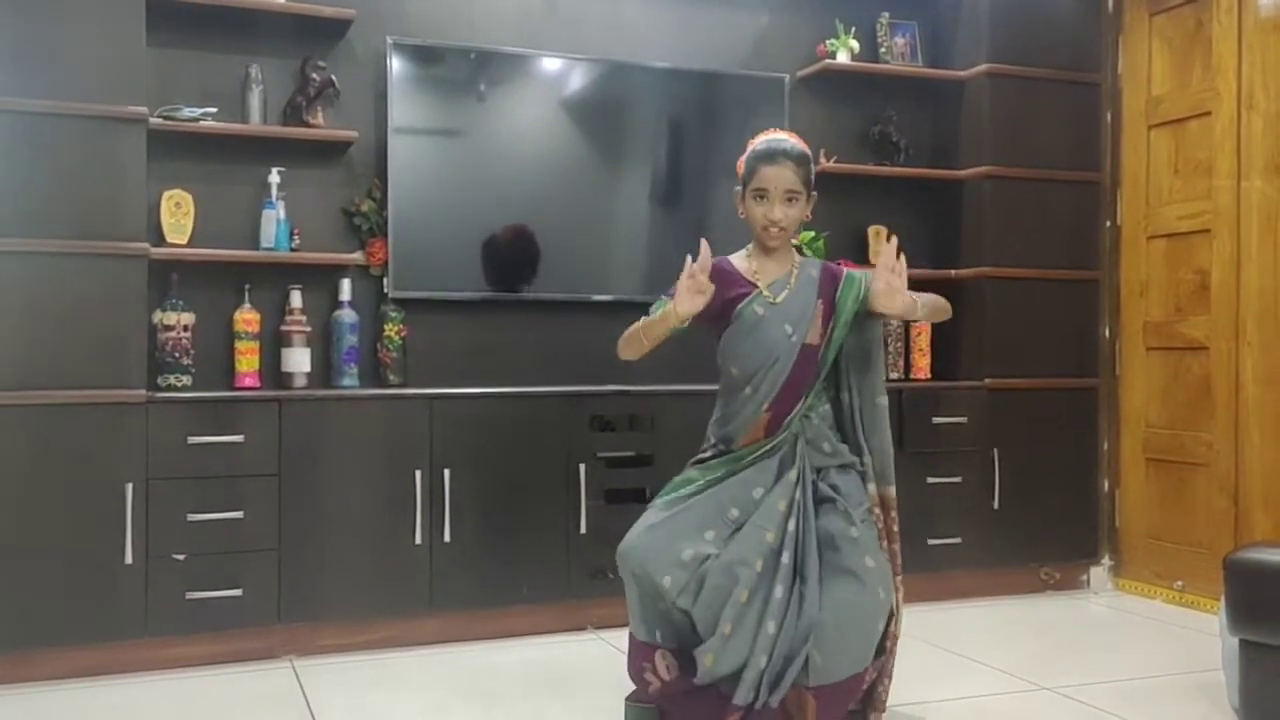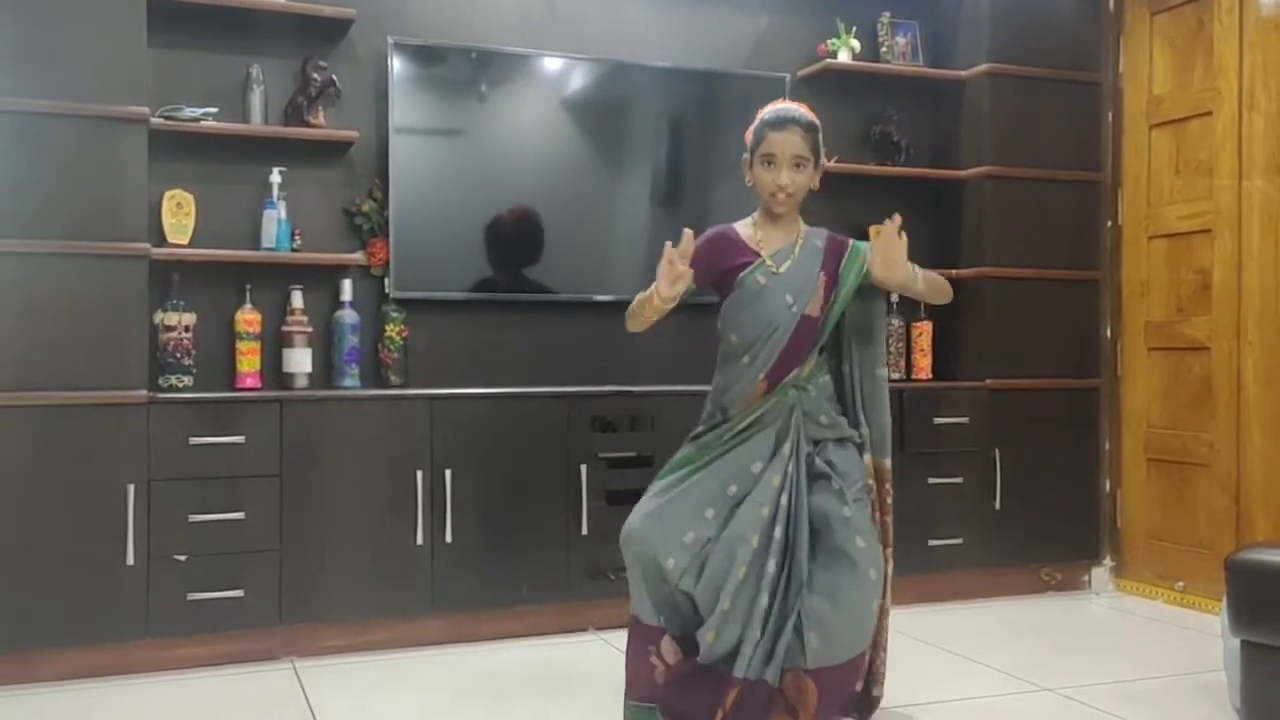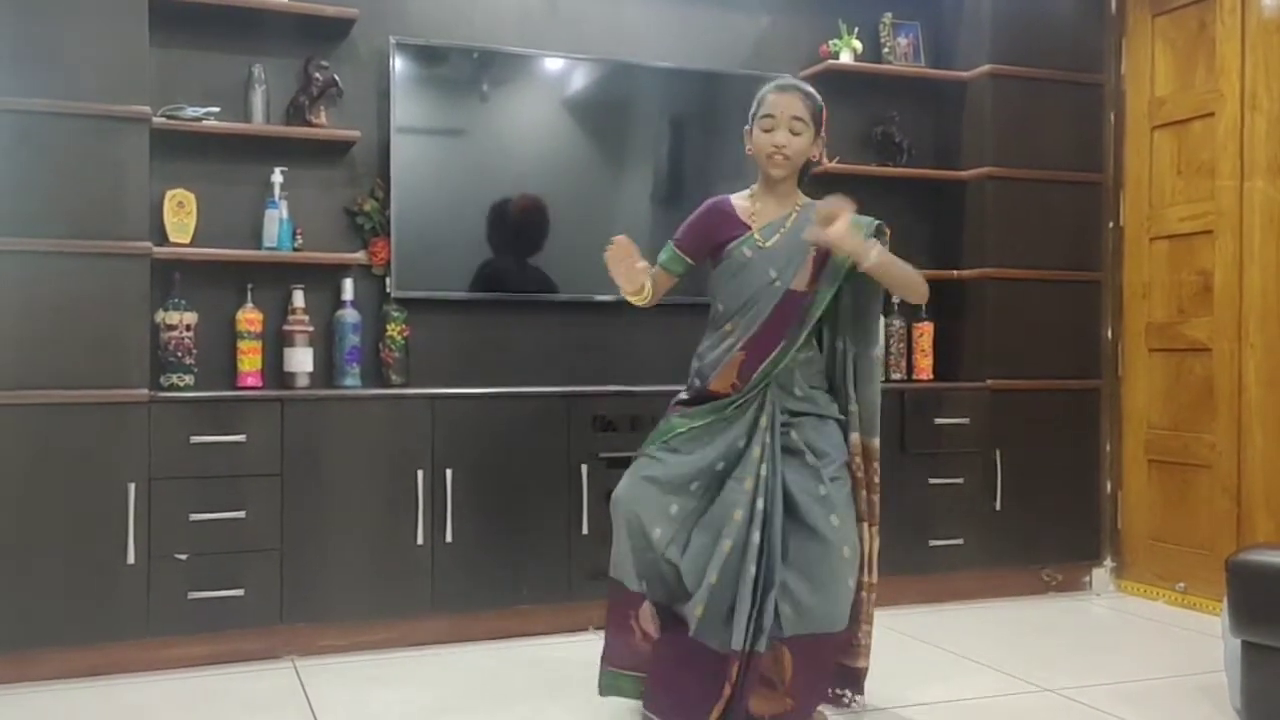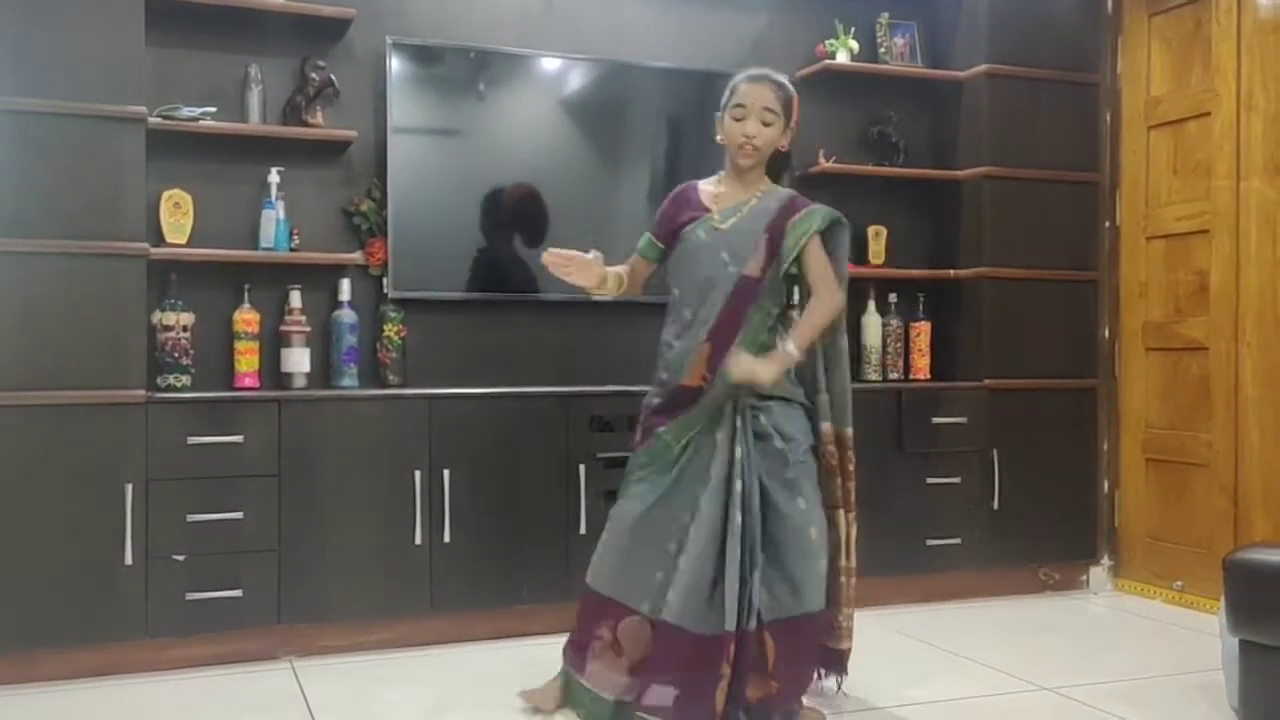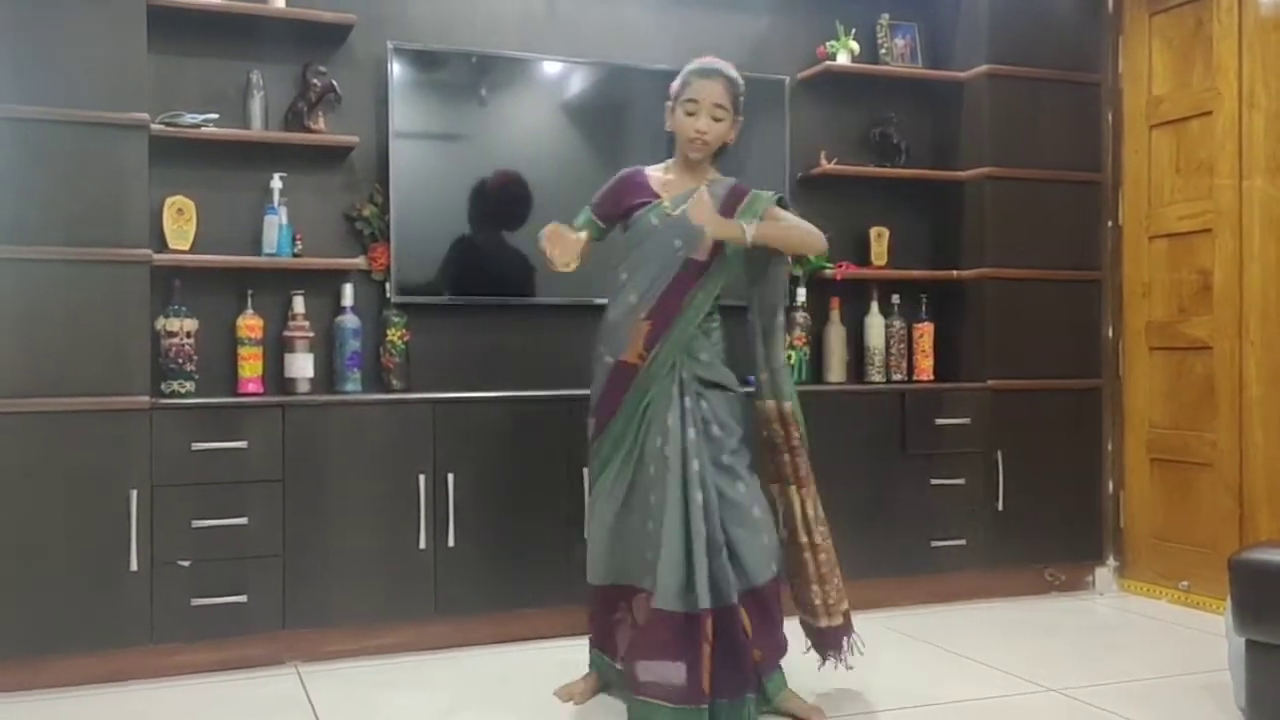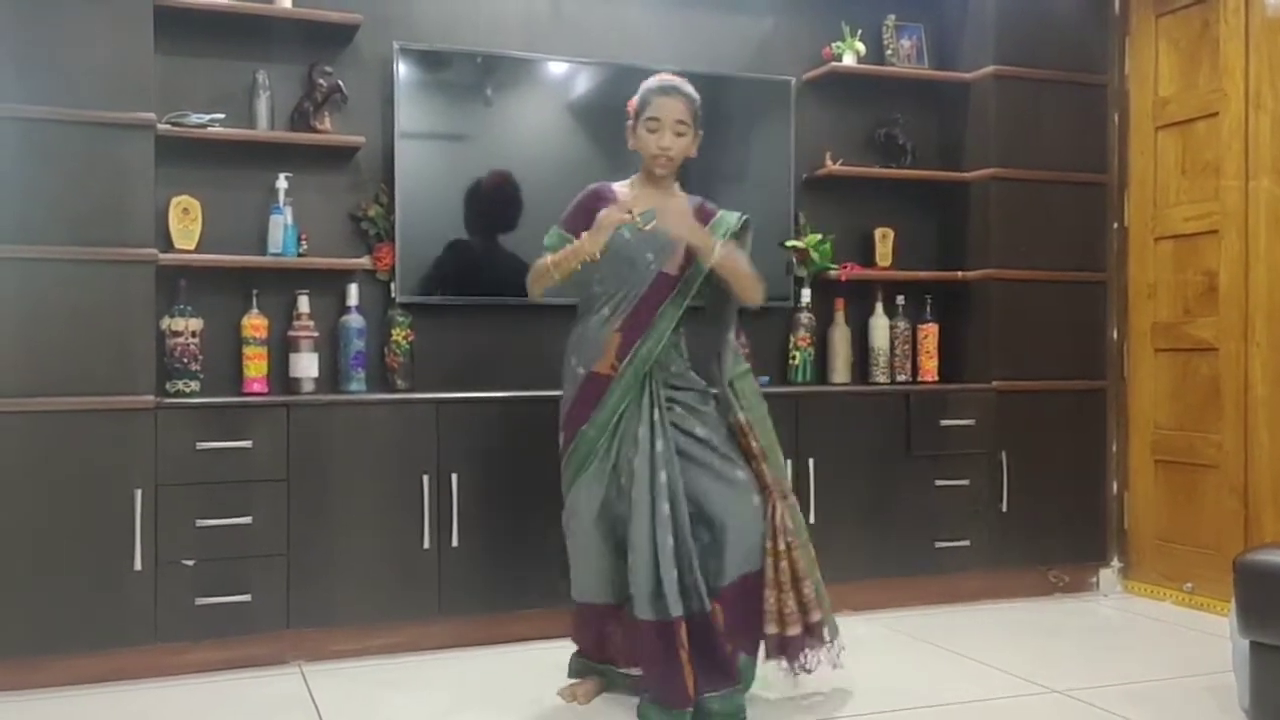
dt=0.2s
person 1, frame 1
left shoulder: (834, 285)
right shoulder: (717, 278)
left elbow: (942, 308)
right elbow: (628, 349)
left wrist: (905, 305)
right wrist: (676, 313)
left hip: (818, 466)
right hip: (737, 463)
left knee: (859, 592)
right knee: (648, 558)
person 1, frame 2
left shoulder: (838, 253)
right shoulder: (722, 245)
left elbow: (941, 293)
right elbow: (636, 321)
left wrist: (900, 273)
right wrist: (662, 294)
left hip: (819, 439)
right hip: (736, 436)
left knee: (844, 576)
right knee: (654, 540)
person 1, frame 3
left shoulder: (842, 225)
right shoulder: (717, 216)
left elbow: (912, 290)
right elbow: (648, 291)
left wrist: (862, 254)
right wrist: (634, 280)
left hip: (801, 410)
right hip: (716, 405)
left knee: (812, 550)
right knee: (642, 509)
person 1, frame 4
left shoulder: (794, 216)
right shoulder: (684, 203)
left elbow: (831, 295)
right elbow: (630, 280)
left wrist: (779, 362)
right wrist: (591, 273)
left hip: (763, 404)
right hip: (681, 397)
left knee: (782, 539)
right knee: (649, 526)
person 1, frame 5
left shoulder: (736, 202)
right shoulder: (630, 186)
left elbow: (814, 241)
right elbow: (561, 257)
left wrist: (732, 229)
right wrist: (565, 251)
left hip: (699, 380)
right hip: (628, 379)
left knee: (732, 518)
right knee: (626, 513)
right ankle: (611, 661)
person 1, frame 6
left shoulder: (705, 220)
right shoulder: (597, 203)
left elbow: (752, 292)
right elbow: (537, 284)
left wrist: (700, 243)
right wrist: (583, 250)
left hip: (671, 389)
right hip: (598, 388)
left knee: (726, 504)
right knee: (602, 518)
left ankle: (710, 667)
right ankle: (604, 660)
